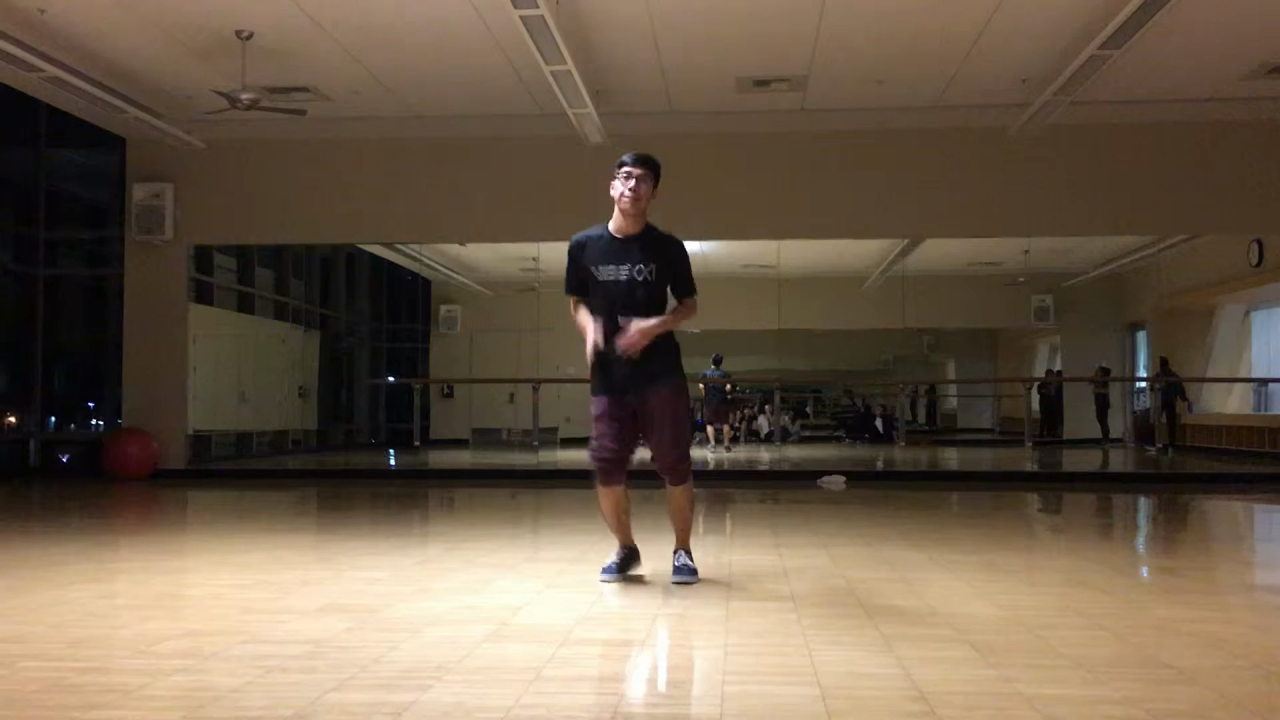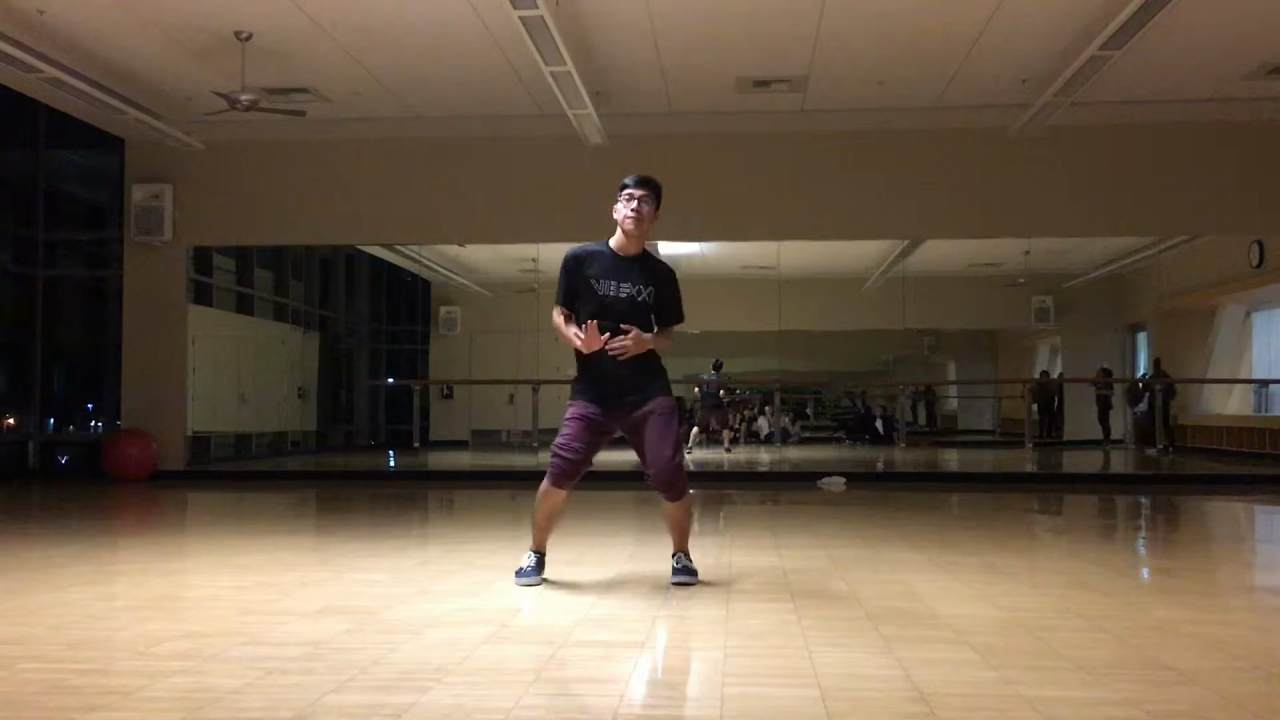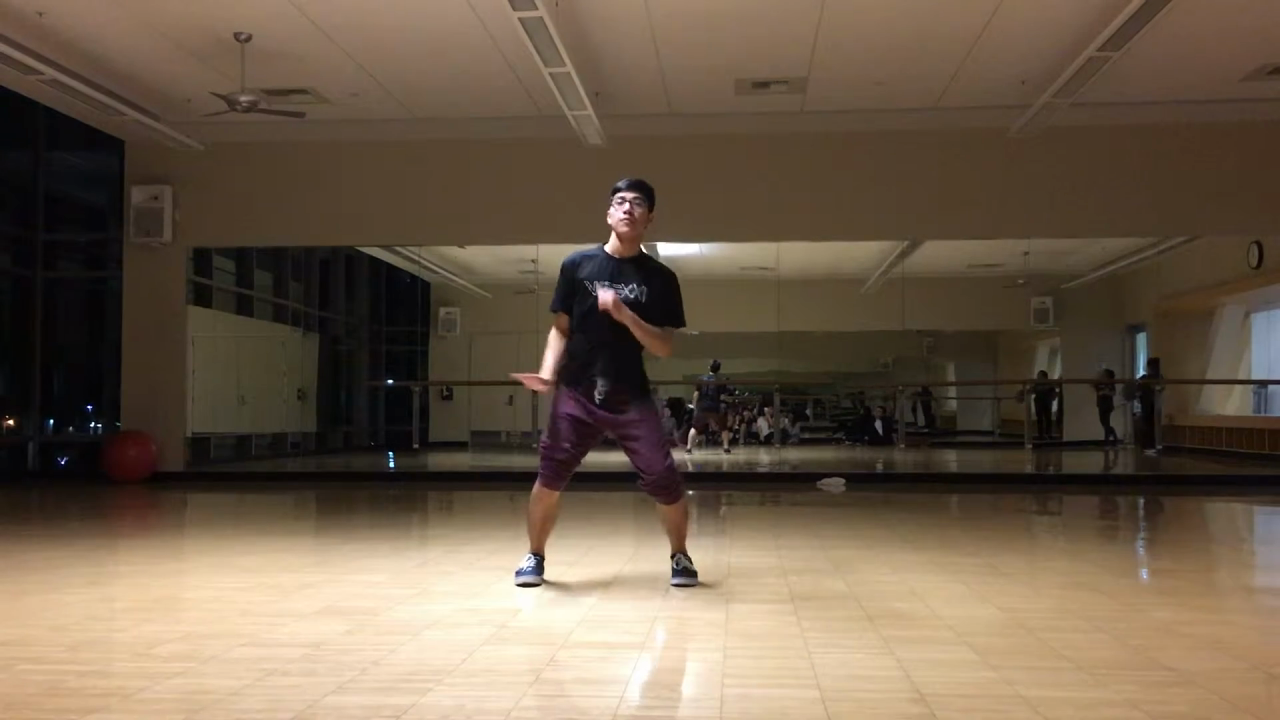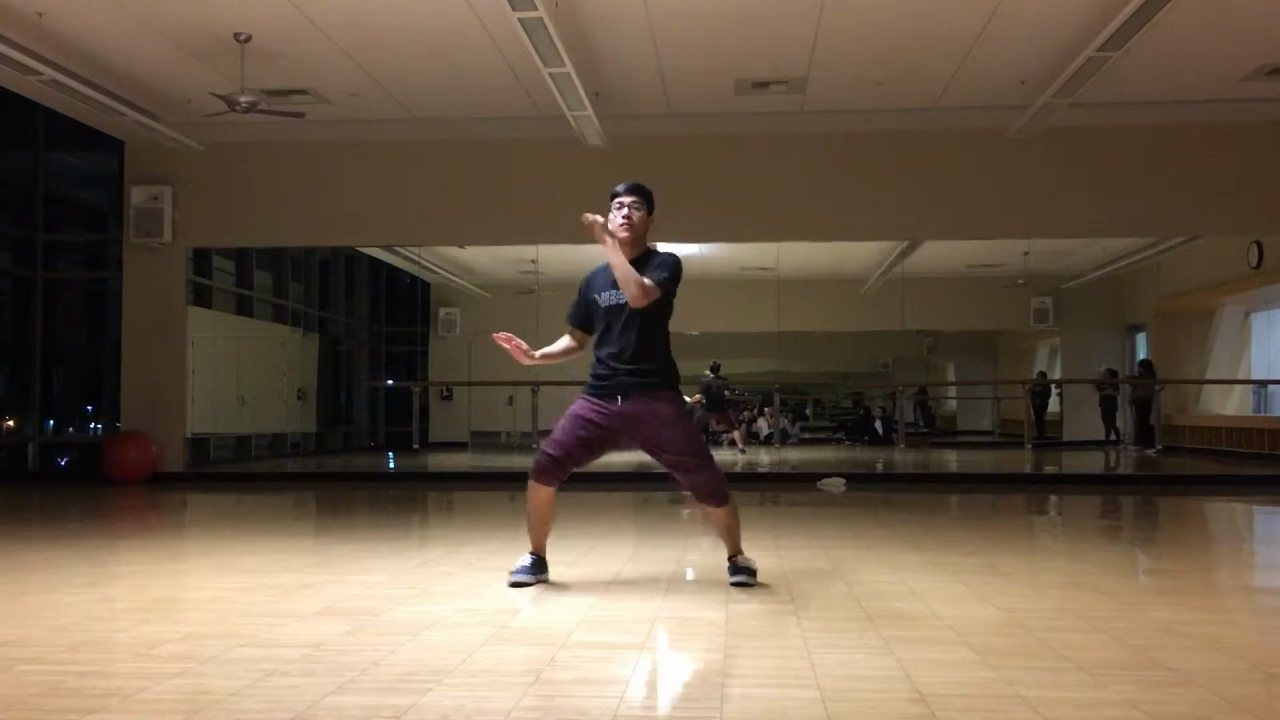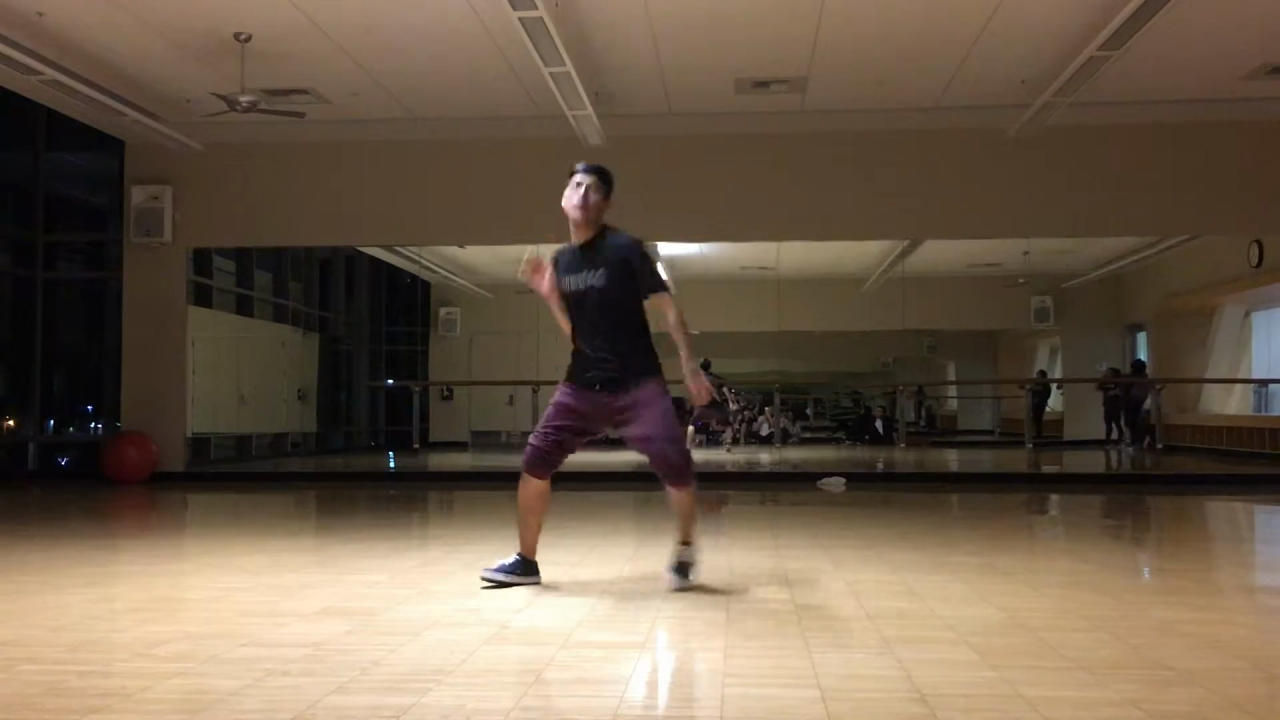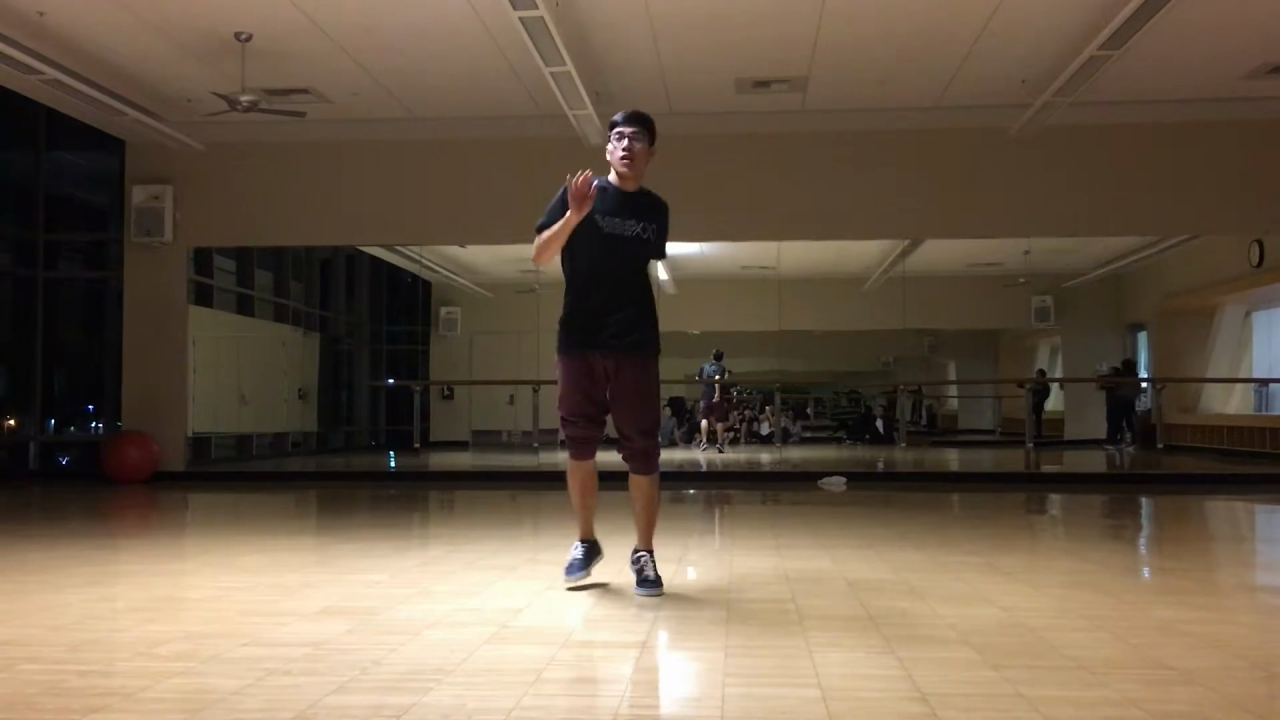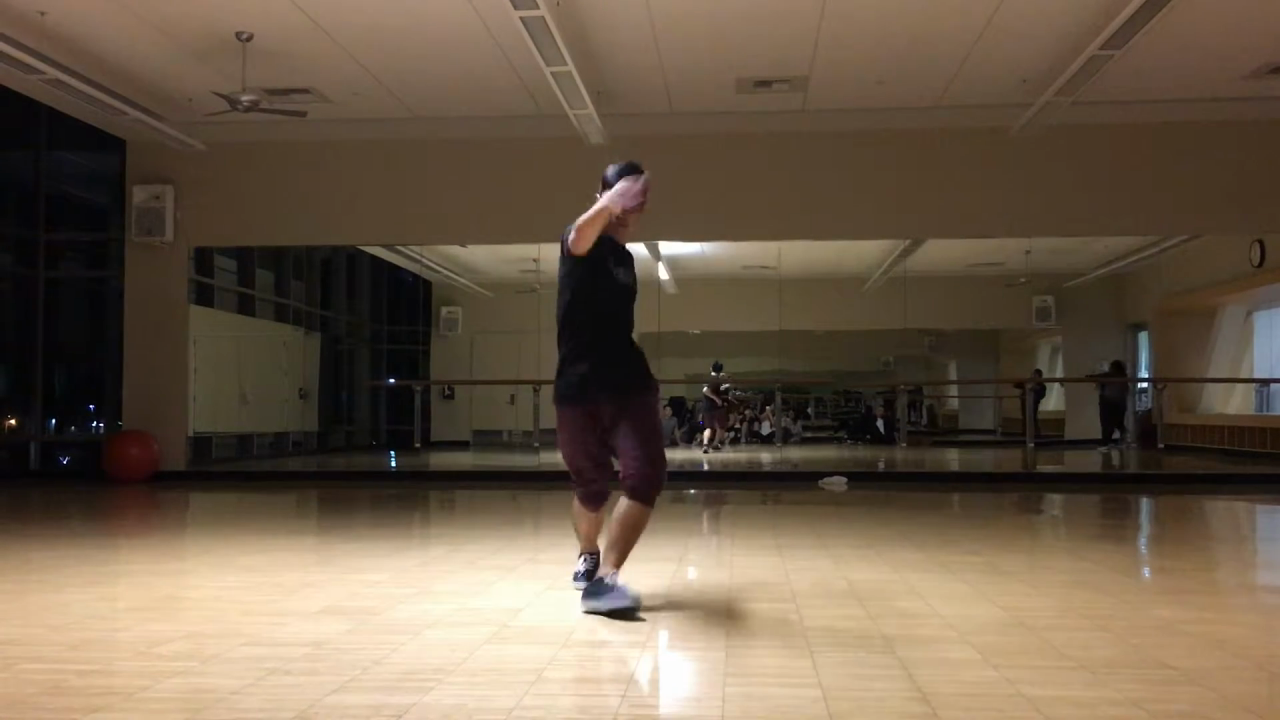
dt=0.3s
person 1, frame 1
left shoulder: (668, 248)
right shoulder: (584, 245)
left elbow: (689, 305)
right elbow: (576, 305)
left wrist: (655, 326)
right wrist: (590, 326)
left hip: (660, 374)
right hip: (609, 378)
left knee: (674, 464)
right knee: (607, 467)
left ankle: (682, 551)
right ankle: (626, 550)
person 1, frame 2
left shoulder: (661, 274)
right shoulder: (580, 259)
right elbow: (559, 317)
left wrist: (647, 342)
right wrist: (580, 340)
left hip: (649, 392)
right hip: (592, 392)
left knee: (670, 476)
right knee: (561, 471)
left ankle: (681, 554)
right ankle: (535, 553)
person 1, frame 3
left shoulder: (660, 277)
right shoulder: (576, 265)
left elbow: (665, 345)
right elbow: (560, 327)
left wrist: (624, 314)
right wrist: (546, 372)
left hip: (631, 398)
right hip: (576, 393)
left knee: (663, 479)
right knee: (551, 473)
left ankle: (680, 555)
right ankle: (534, 556)
person 1, frame 4
left shoulder: (665, 263)
right shoulder: (594, 280)
left elbow: (639, 295)
right elbow: (576, 339)
left wrist: (609, 245)
right wrist: (536, 356)
left hip: (654, 397)
right hip: (601, 396)
left knee: (707, 482)
right knee: (546, 466)
left ankle: (737, 556)
right ankle: (537, 558)
person 1, frame 5
left shoulder: (624, 248)
right shoulder: (561, 260)
left elbow: (667, 306)
right elbow: (573, 328)
left wrist: (689, 366)
right wrist: (549, 293)
left hip: (636, 382)
right hip: (582, 384)
left knee: (673, 461)
right knee: (536, 462)
left ankle: (685, 549)
right ankle: (526, 561)
person 1, frame 6
left shoulder: (657, 210)
right shoulder: (580, 193)
right elbow: (541, 255)
right wrist: (576, 211)
left hip: (635, 343)
right hip: (580, 341)
left knee: (641, 447)
right knee: (581, 441)
left ankle: (644, 553)
right ankle: (585, 541)
person 1, frame 7
left shoulder: (624, 257)
right shoulder: (588, 241)
right elbow: (577, 236)
right wrist: (607, 202)
left hip: (632, 385)
right hip: (581, 388)
left knee: (646, 477)
right knee: (592, 490)
left ankle: (605, 578)
right ankle: (588, 555)
